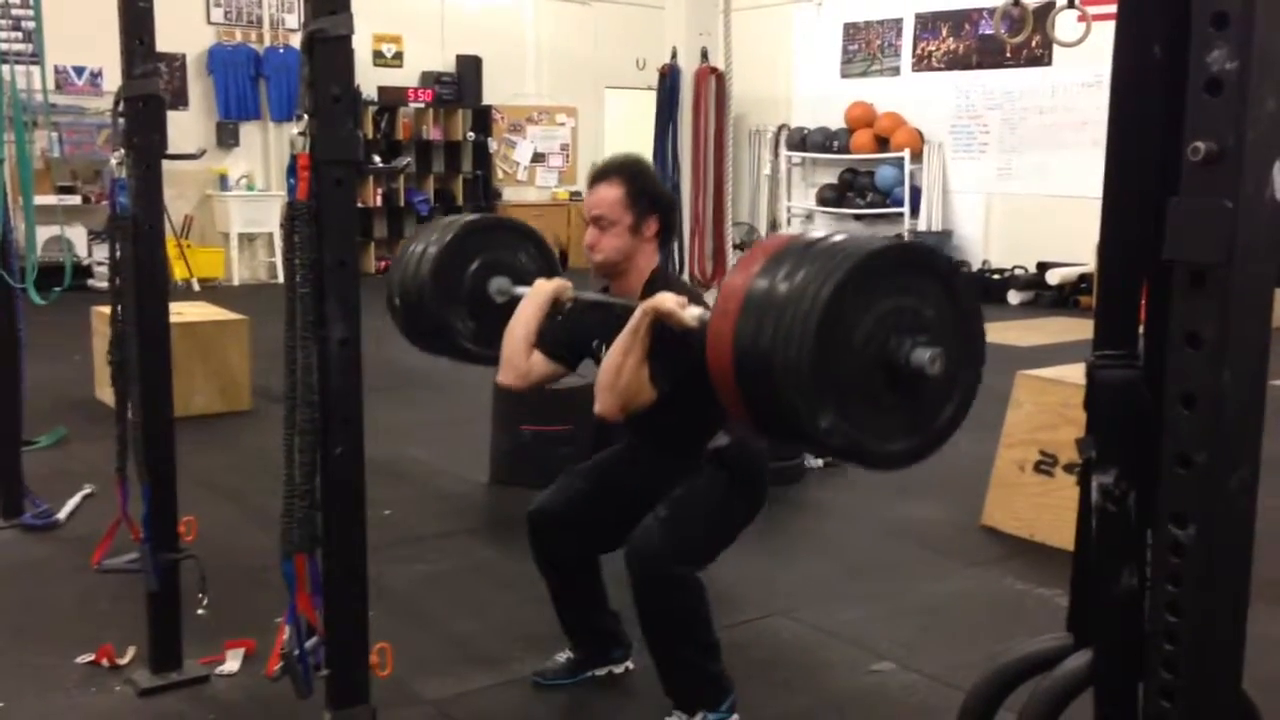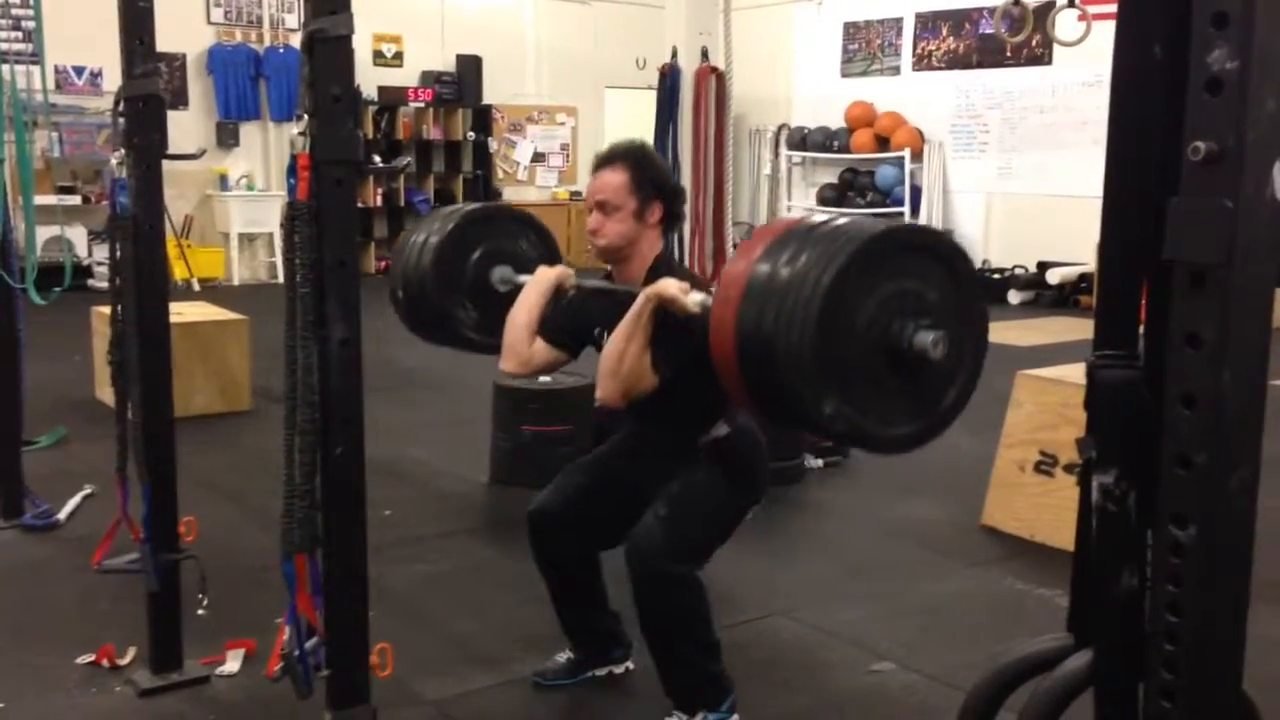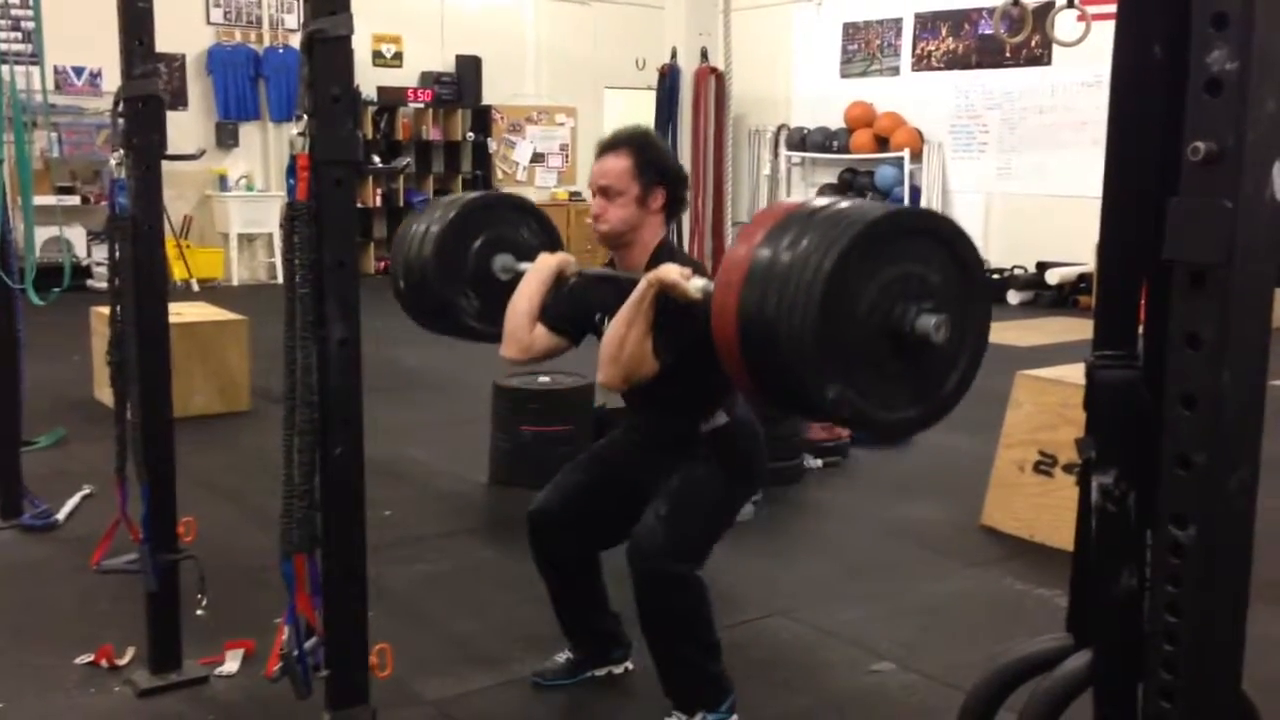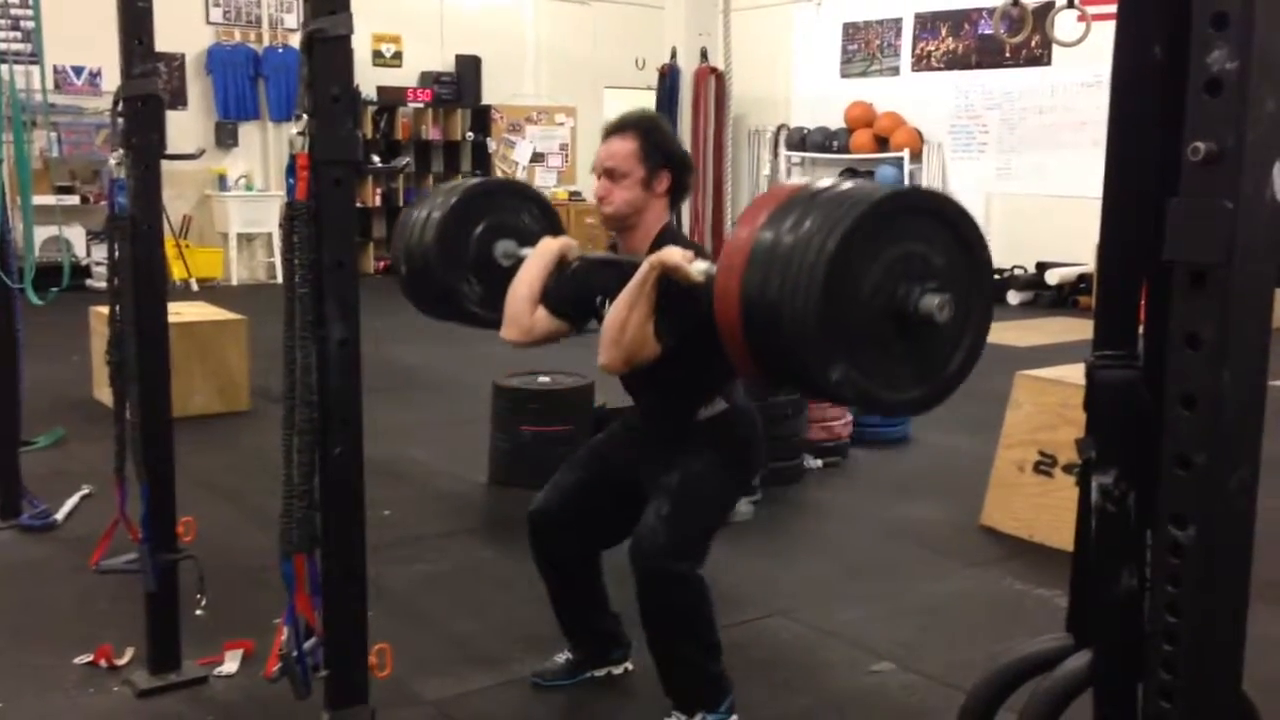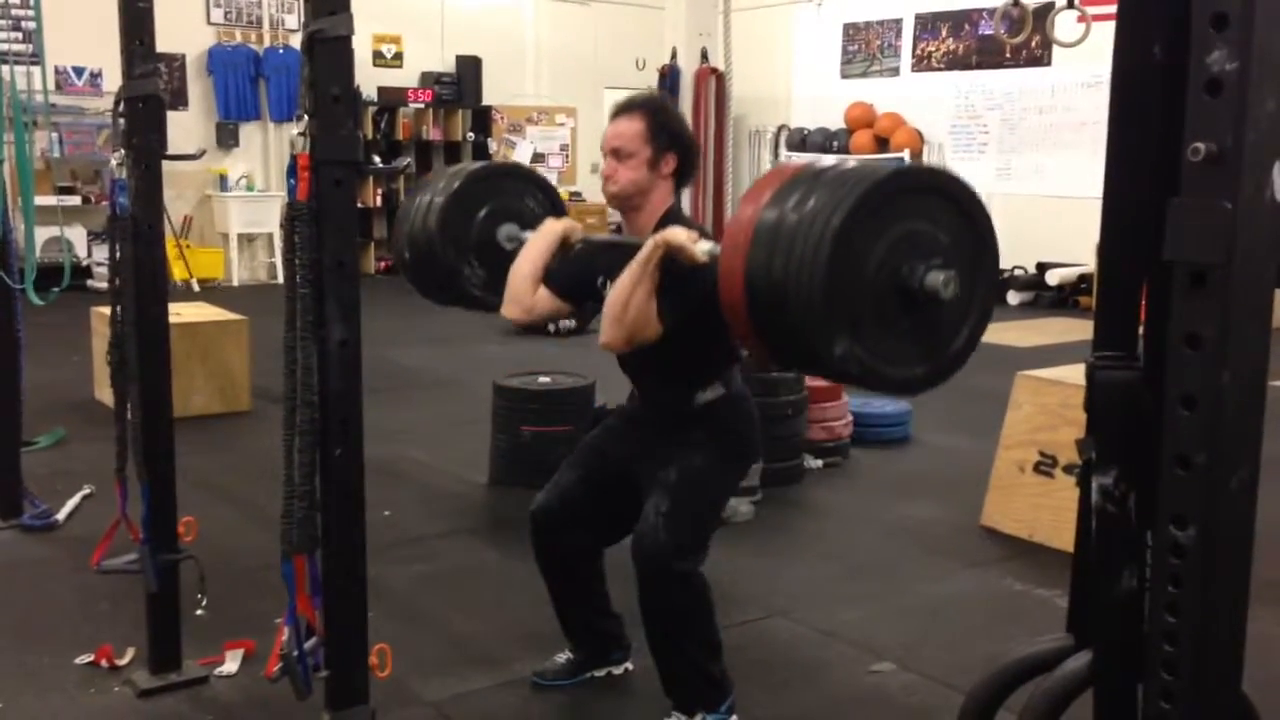
dt=0.1s
person 1, frame 1
left shoulder: (677, 316)
right shoulder: (594, 310)
left elbow: (610, 405)
right elbow: (514, 373)
left wrist: (644, 316)
right wrist: (541, 293)
left hip: (719, 466)
right hip: (649, 456)
left knee: (654, 552)
right knee: (553, 519)
right ankle: (600, 648)
person 1, frame 2
left shoulder: (679, 302)
right shoulder: (595, 297)
left elbow: (613, 390)
right elbow: (516, 360)
left wrist: (649, 302)
right wrist: (544, 280)
left hip: (716, 456)
right hip: (649, 443)
left knee: (655, 550)
right knee: (552, 518)
right ankle: (601, 649)
person 1, frame 3
left shoulder: (681, 289)
right shoulder: (597, 285)
left elbow: (613, 375)
right elbow: (517, 346)
left wrist: (650, 287)
right wrist: (545, 266)
left hip: (714, 448)
right hip: (647, 438)
left knee: (657, 550)
right knee: (553, 518)
right ankle: (600, 648)
person 1, frame 4
left shoulder: (683, 272)
left elbow: (615, 355)
right elbow: (518, 329)
left wrist: (654, 271)
right wrist: (547, 251)
left hip: (711, 437)
right hip: (647, 425)
left knee: (659, 549)
right knee: (553, 519)
right ankle: (599, 648)
person 1, frame 5
left shoulder: (686, 256)
right shoulder: (602, 253)
left elbow: (616, 335)
right elbow: (518, 308)
left wrist: (656, 249)
right wrist: (549, 232)
left hip: (707, 426)
right hip: (644, 415)
left knee: (660, 547)
right knee: (556, 517)
right ankle: (600, 648)
